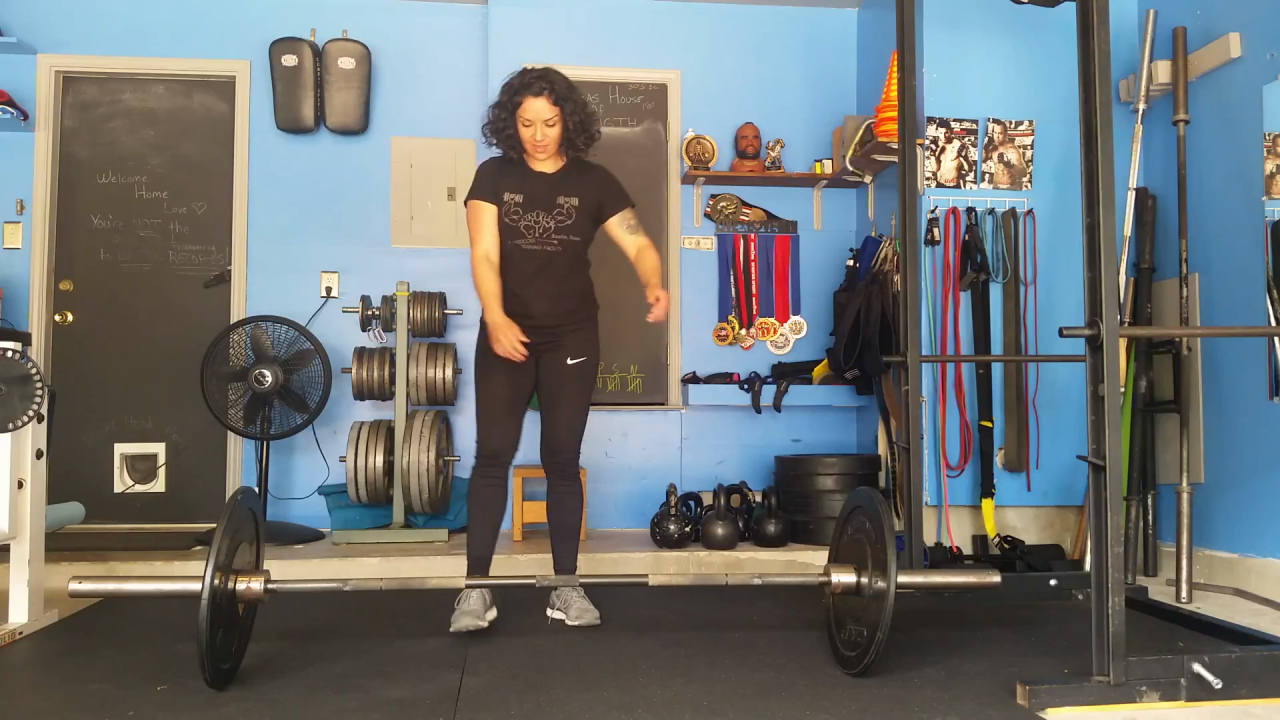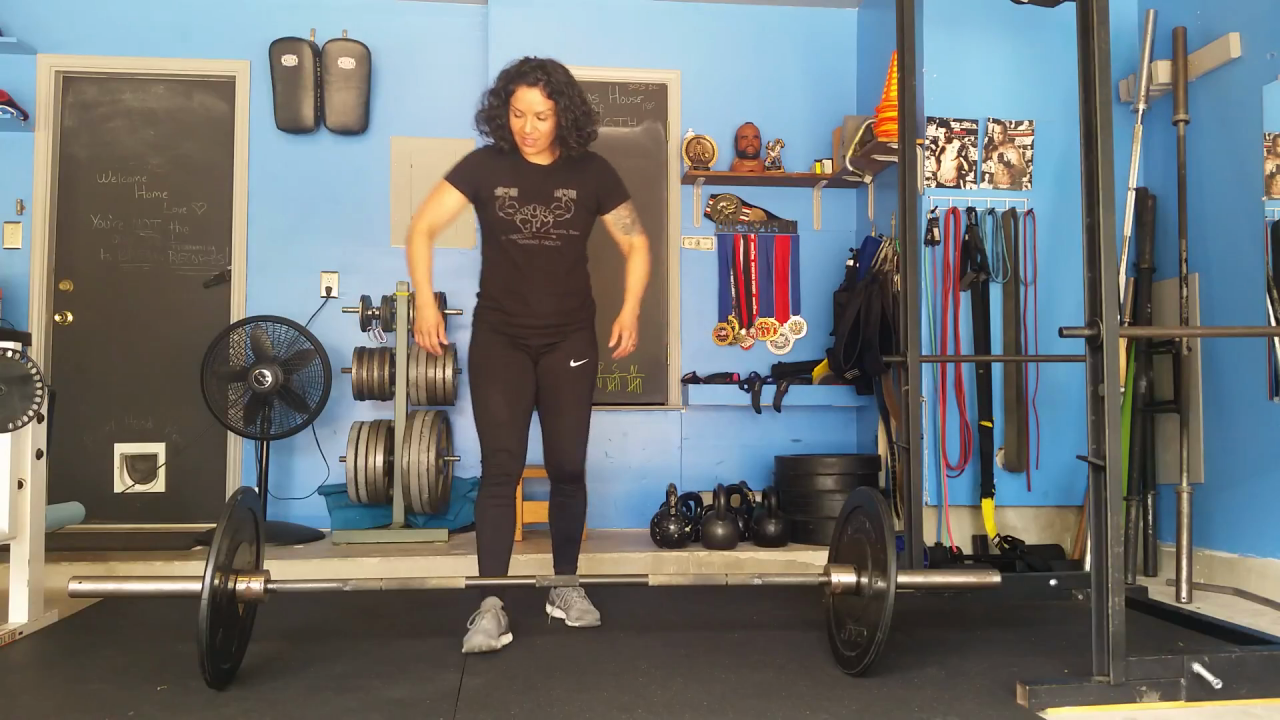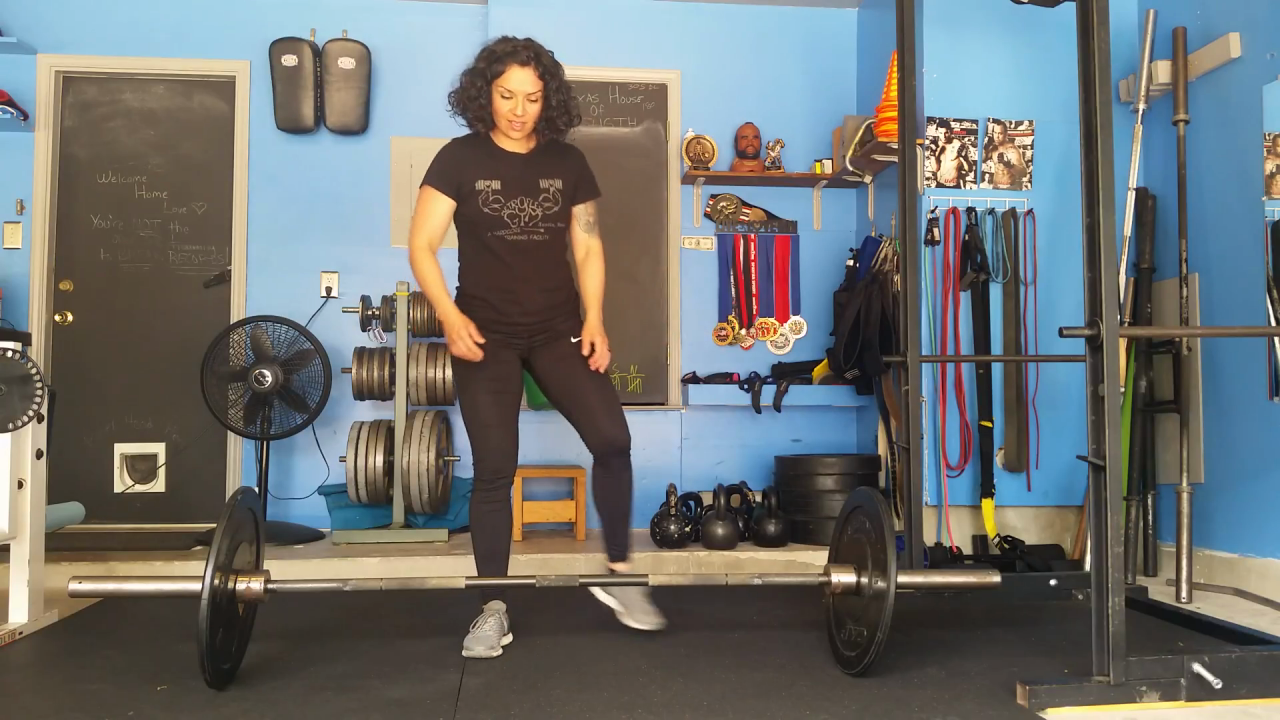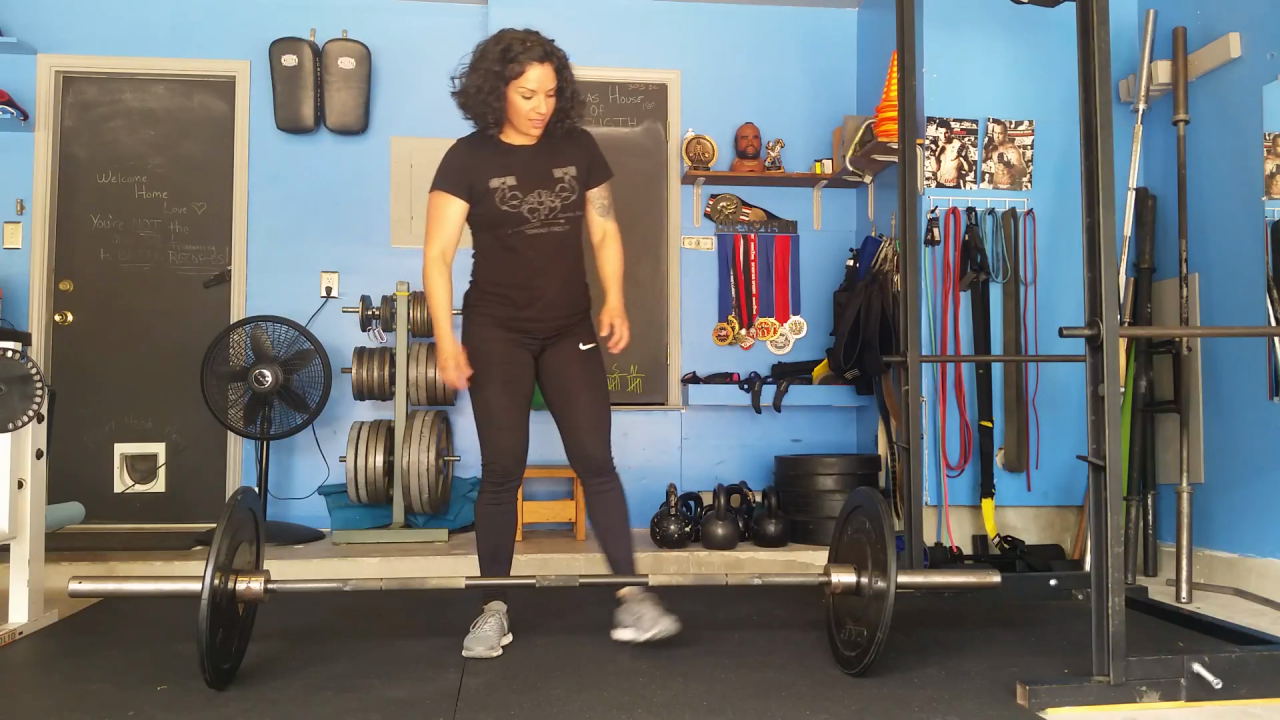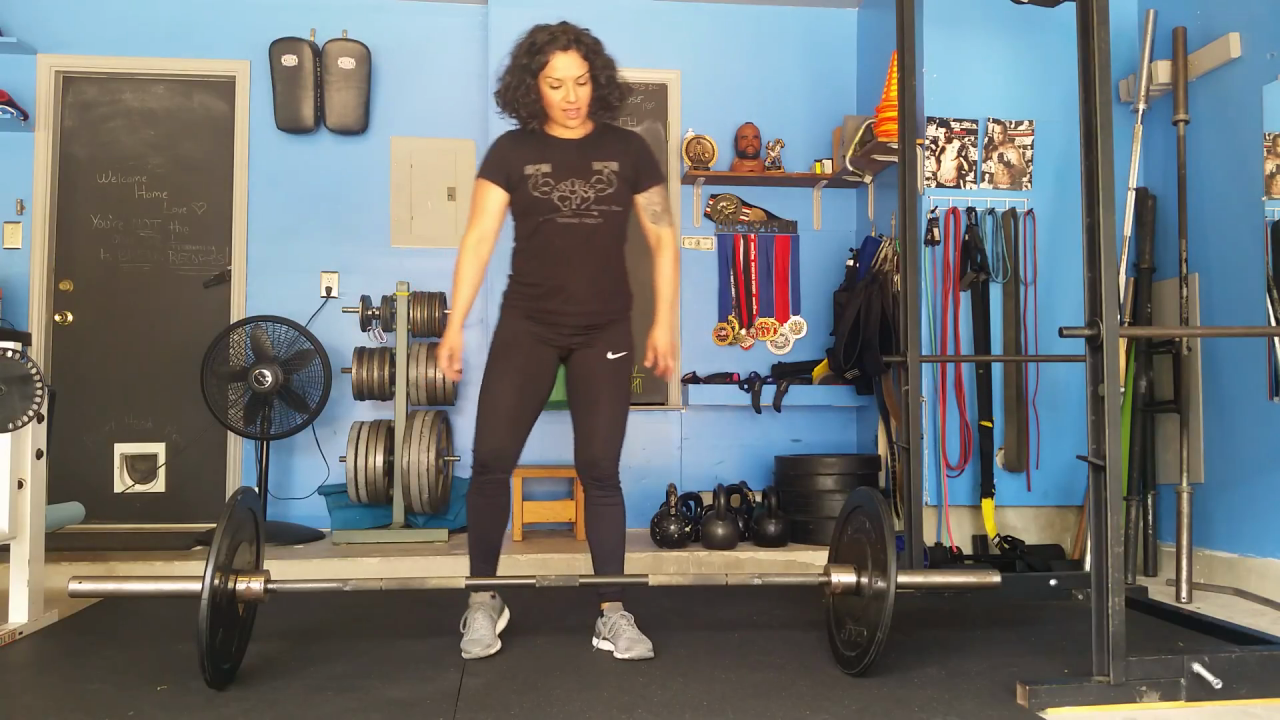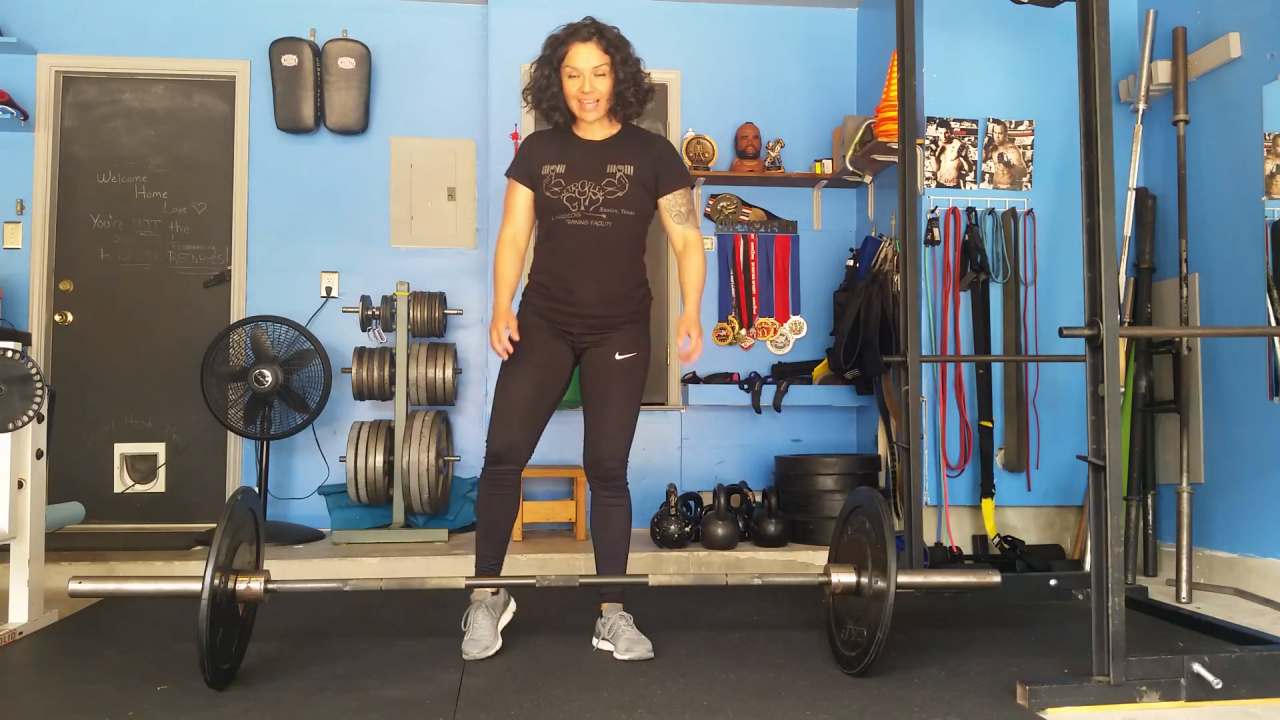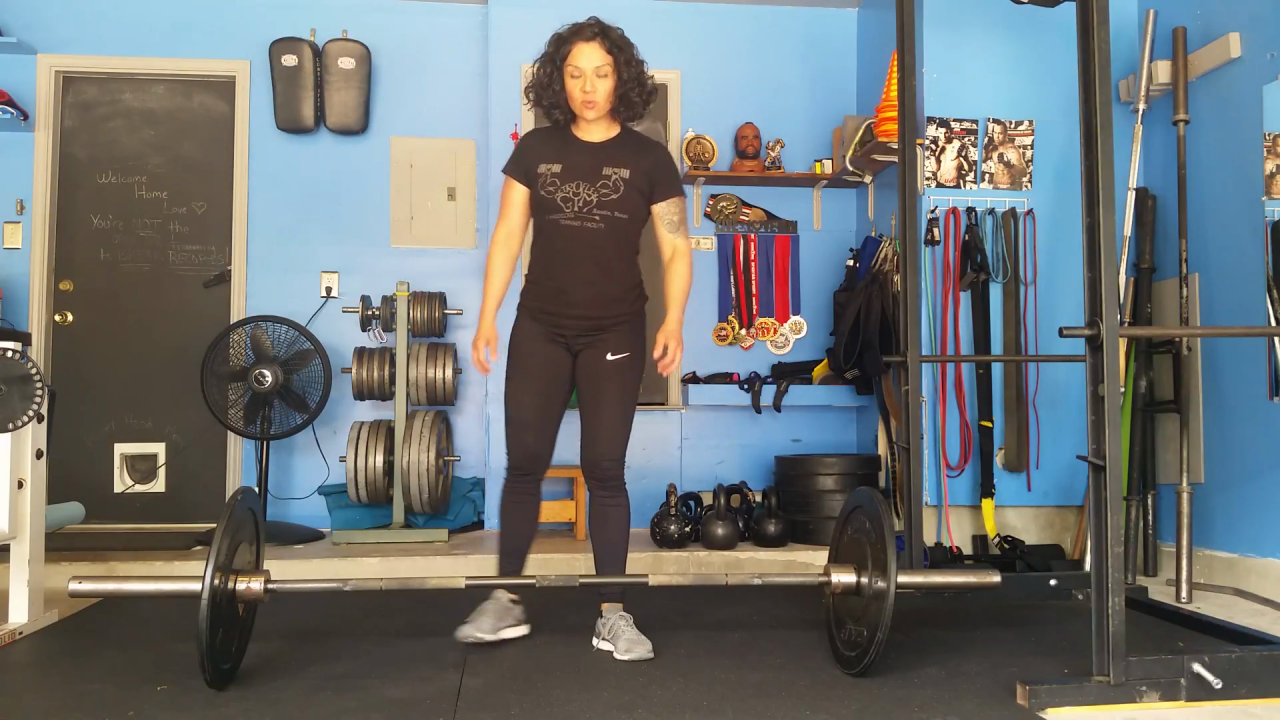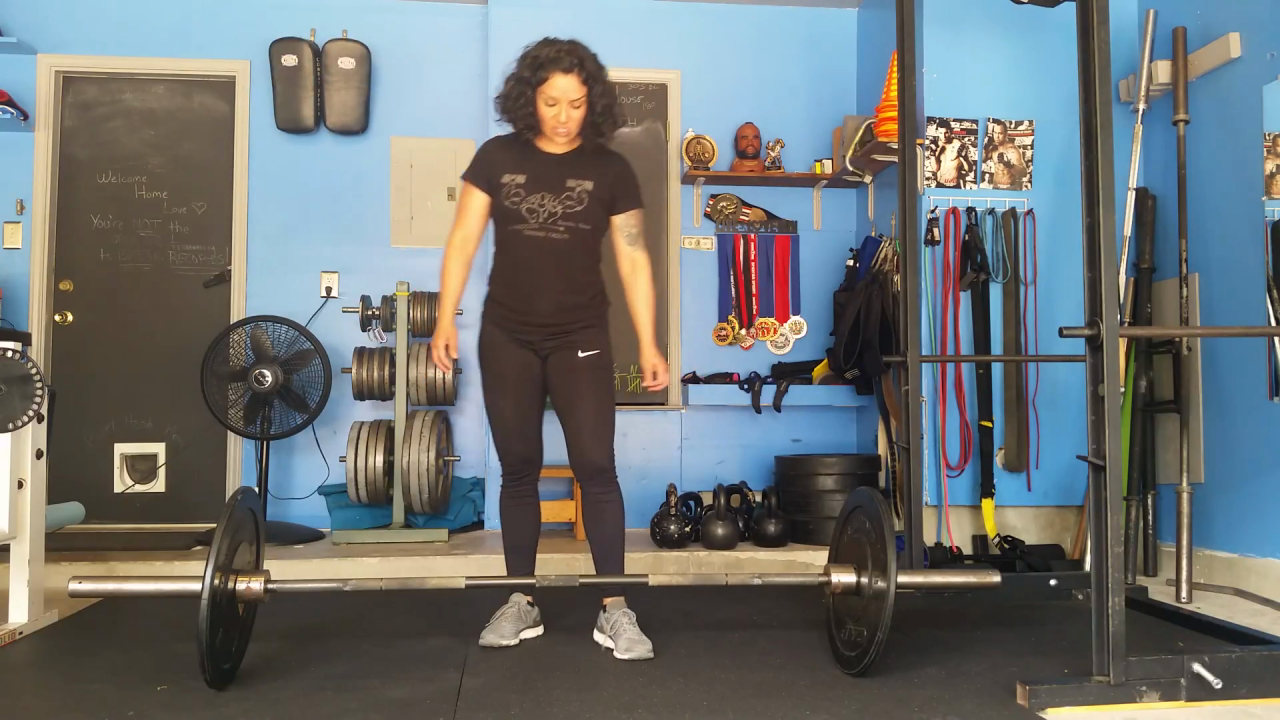
dt=0.3s
person 1, frame 1
left shoulder: (594, 182)
right shoulder: (493, 176)
left elbow: (639, 245)
right elbow: (484, 254)
left wrist: (655, 287)
right wrist: (496, 319)
left hip: (571, 336)
right hip: (507, 333)
left knee: (561, 460)
right knee: (493, 453)
left ankle: (565, 587)
right ankle: (476, 588)
person 1, frame 2
left shoulder: (592, 172)
right shoulder: (484, 167)
left elbow: (635, 243)
right elbow: (421, 230)
left wrist: (630, 309)
right wrist: (425, 300)
left hip: (569, 336)
right hip: (500, 336)
left knee: (566, 466)
right knee: (501, 465)
left ankle: (564, 585)
right ankle: (491, 604)
person 1, frame 3
left shoulder: (568, 162)
right shoulder: (459, 159)
left elbow: (588, 247)
right elbow: (421, 245)
left wrist: (595, 320)
right wrist: (450, 315)
left hip: (557, 328)
right hip: (485, 333)
left knee: (612, 441)
right knee: (494, 470)
left ankle: (618, 572)
right ankle: (493, 608)
person 1, frame 4
left shoulder: (578, 149)
right shoulder: (469, 159)
left elbow: (605, 230)
right elbow: (437, 253)
left wrist: (614, 299)
right wrist: (445, 333)
left hip: (569, 329)
right hip: (497, 331)
left knee: (594, 458)
right knee: (502, 468)
left ankle: (631, 596)
right ankle: (495, 607)
person 1, frame 5
left shoulder: (628, 149)
right shoulder: (512, 151)
left elbow: (661, 237)
right elbow: (478, 239)
left wrist: (663, 323)
right wrist: (455, 325)
left hip: (605, 331)
right hip: (528, 325)
left knee: (600, 469)
right knee: (492, 459)
left ankle: (612, 612)
right ankle: (483, 598)
person 1, frame 6
left shoulder: (652, 153)
right shoulder: (537, 150)
left elbow: (688, 241)
right elbow: (514, 236)
left wrist: (691, 311)
right wrist: (502, 307)
left hip: (619, 331)
right hip: (543, 323)
left knee: (607, 470)
right knee: (503, 454)
left ankle: (611, 613)
right ankle: (488, 594)
person 1, frame 7
left shoulder: (648, 157)
right shoulder: (535, 149)
left elbow: (676, 250)
right elbow: (508, 235)
left wrist: (672, 322)
right wrist: (487, 317)
left hip: (615, 331)
right hip: (539, 327)
left knee: (604, 470)
right knee: (526, 464)
left ankle: (612, 613)
right ankle: (506, 599)
person 1, frame 8
left shoulder: (610, 170)
right shoulder: (498, 157)
left elbow: (633, 261)
right elbow: (463, 241)
left wrist: (647, 343)
right wrist: (445, 319)
left hip: (580, 335)
right hip: (507, 335)
left knee: (595, 466)
right knee: (518, 466)
left ankle: (613, 610)
right ankle: (521, 600)
